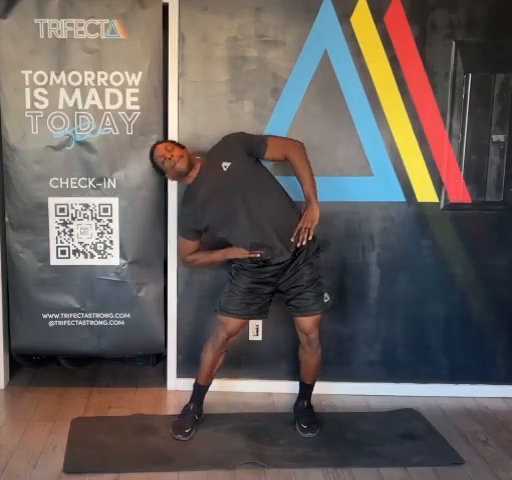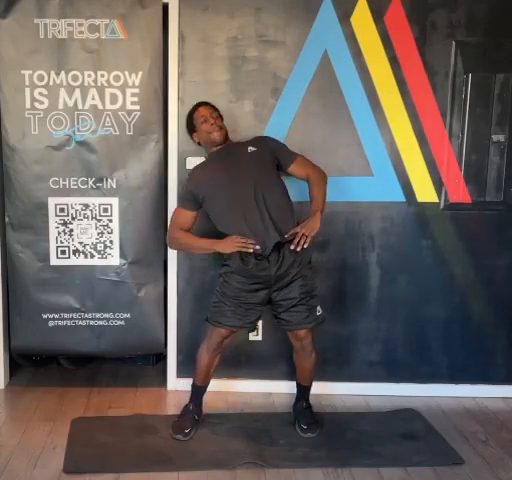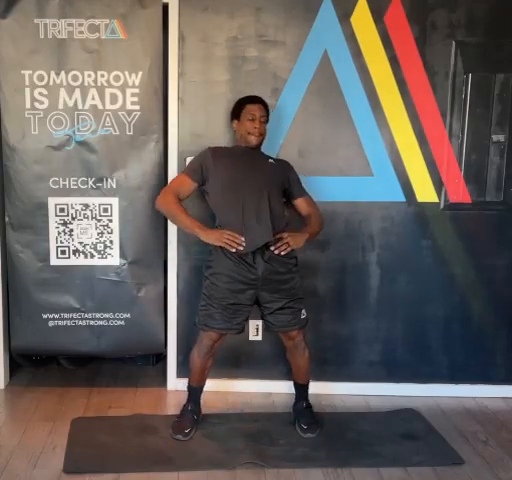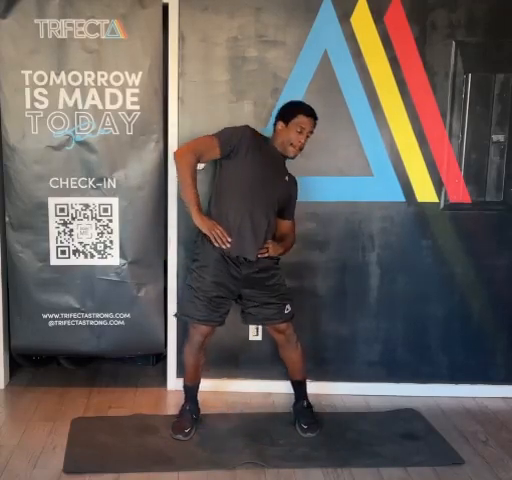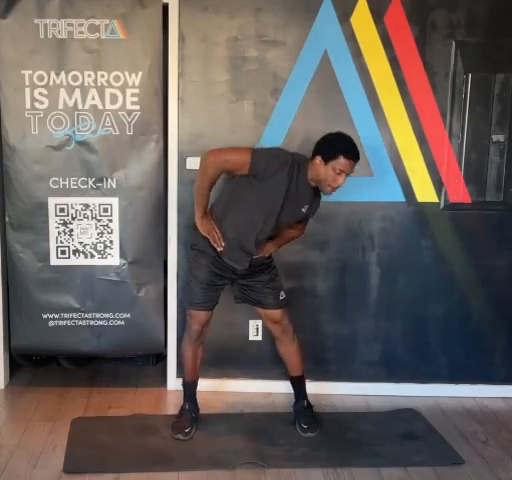
dt=0.5s
person 1, frame 1
left shoulder: (232, 147)
right shoulder: (190, 208)
left elbow: (294, 148)
right elbow: (189, 256)
left wrist: (312, 204)
right wrist: (230, 252)
left hip: (298, 256)
right hip: (252, 267)
left knee: (309, 334)
right knee: (222, 335)
left ankle: (303, 404)
right ankle: (194, 406)
person 1, frame 2
left shoulder: (262, 146)
right shoulder: (198, 178)
left elbow: (314, 173)
right elbow: (175, 235)
left wrist: (315, 217)
right wrist: (220, 244)
left hip: (290, 259)
right hip: (243, 267)
left knee: (302, 338)
right knee: (217, 336)
left ankle: (302, 404)
right ankle: (194, 406)
person 1, frame 3
left shoulder: (281, 167)
right shoulder: (212, 158)
left elbow: (314, 215)
right elbow: (165, 200)
left wrist: (303, 235)
right wrist: (204, 232)
left hip: (277, 263)
right hip: (230, 262)
left knee: (295, 337)
right knee: (209, 338)
left ankle: (302, 404)
right ankle: (192, 407)
person 1, frame 4
left shoulder: (288, 182)
right shoulder: (243, 139)
left elbow: (287, 233)
right elbow: (185, 154)
left wrist: (280, 246)
right wrist: (198, 215)
left hip: (261, 265)
right hip: (217, 257)
left knee: (285, 332)
right knee: (199, 334)
left ankle: (302, 404)
right ankle: (190, 407)
person 1, frame 5
left shoulder: (313, 198)
right shoulder: (279, 163)
right elbow: (212, 160)
left wrist: (272, 244)
right wrist: (200, 217)
left hip: (255, 259)
right hip: (211, 249)
left knee: (280, 323)
right knee: (196, 324)
left ankle: (302, 402)
right ankle: (189, 406)
